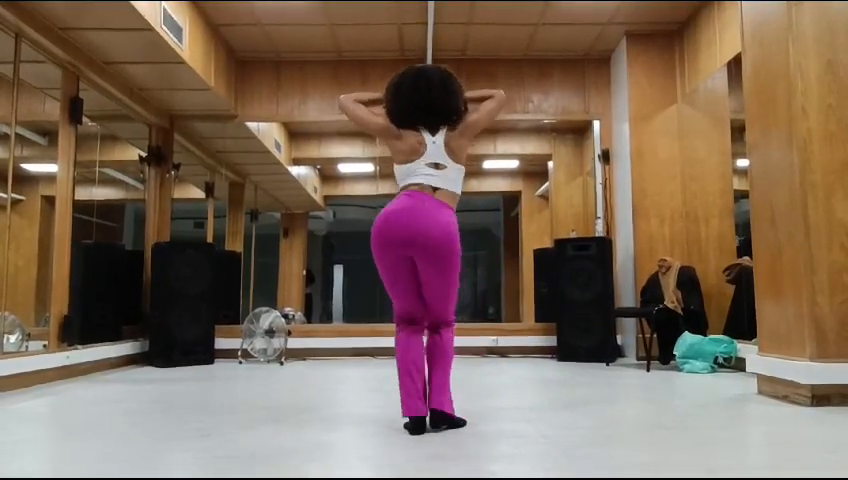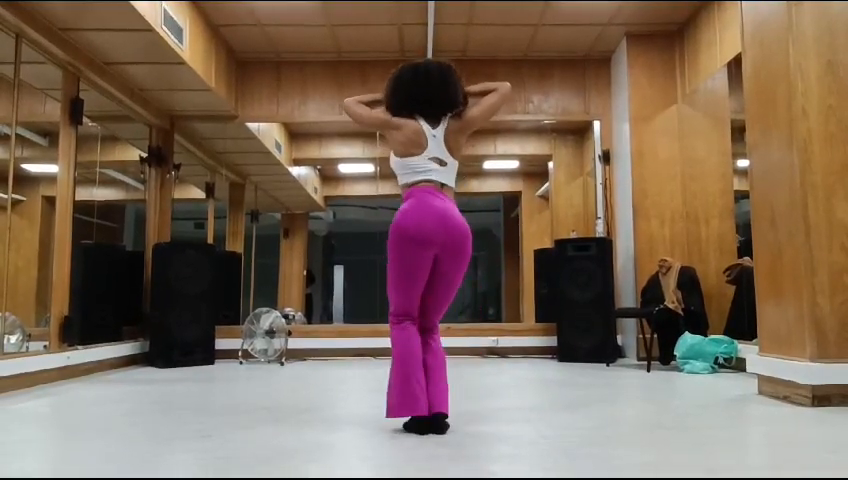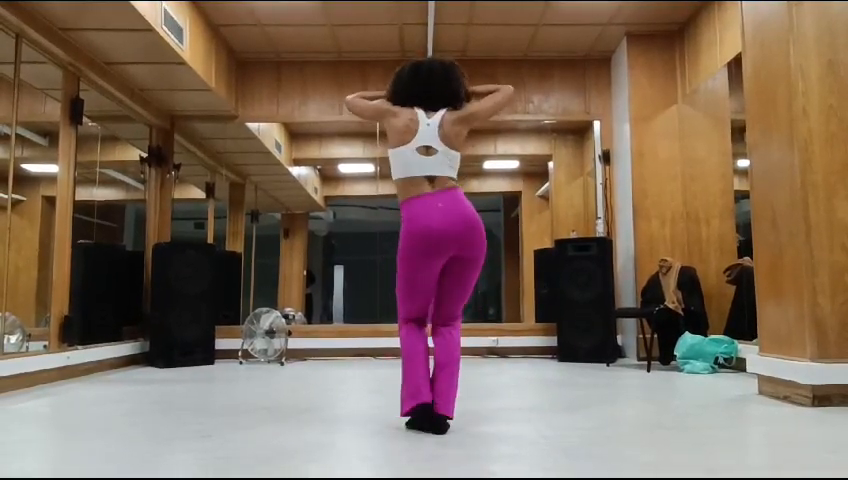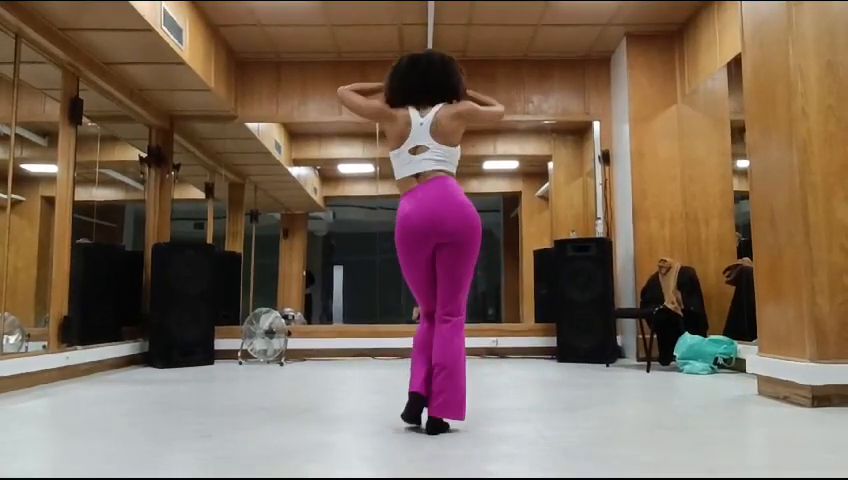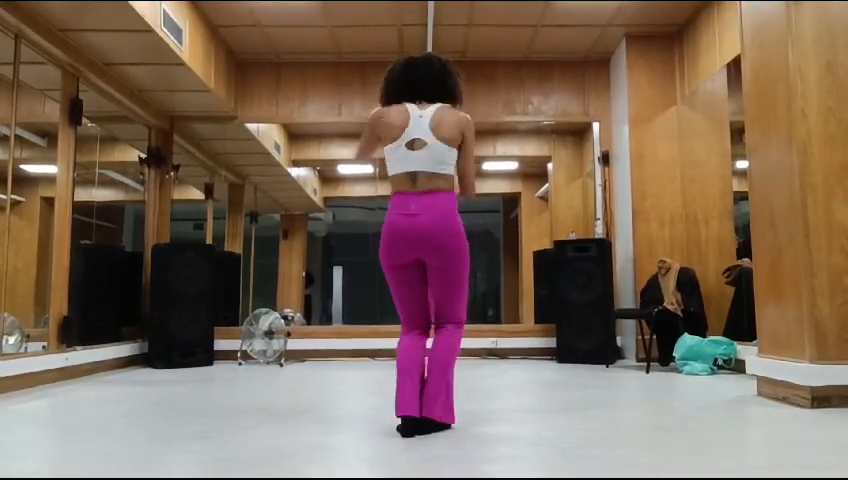
dt=0.3s
person 1, frame 1
left shoulder: (398, 135)
right shoulder: (460, 133)
left elbow: (346, 101)
right elbow: (499, 96)
left wrist: (385, 97)
right wrist: (458, 96)
left hip: (396, 221)
right hip: (441, 230)
left knee: (409, 321)
right knee: (441, 322)
left ankle: (416, 413)
right ankle: (442, 408)
person 1, frame 2
left shoulder: (397, 126)
right shoulder: (458, 127)
left elbow: (350, 104)
right elbow: (504, 88)
left wrist: (387, 96)
right wrist: (463, 91)
left hip: (415, 219)
right hip: (456, 226)
left knee: (404, 319)
right knee: (428, 324)
left ankle: (416, 412)
right ankle: (438, 411)
person 1, frame 3
left shoulder: (395, 116)
right shoulder: (458, 119)
left elbow: (351, 100)
right elbow: (507, 91)
left wrist: (390, 96)
right wrist: (466, 91)
left hip: (421, 225)
right hip: (464, 219)
left knee: (411, 319)
right knee: (447, 321)
left ankle: (419, 401)
right ankle: (441, 412)
person 1, frame 4
left shoulder: (392, 116)
right shoulder: (456, 113)
left elbow: (344, 93)
right elbow: (499, 110)
left wrist: (386, 87)
right wrist: (462, 92)
left hip: (412, 219)
right hip: (455, 209)
left knee: (430, 313)
right knee: (450, 314)
left ankle: (418, 393)
right ankle: (439, 413)
person 1, frame 5
left shoulder: (383, 116)
right shoulder: (458, 121)
left elbow: (362, 155)
right elbow: (469, 184)
left hip: (399, 224)
right hip: (442, 221)
left knee: (412, 326)
right knee: (449, 322)
left ankle: (408, 413)
right ankle: (433, 412)
